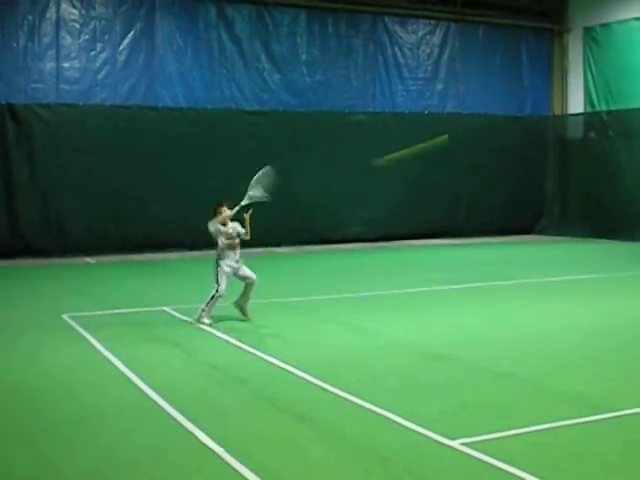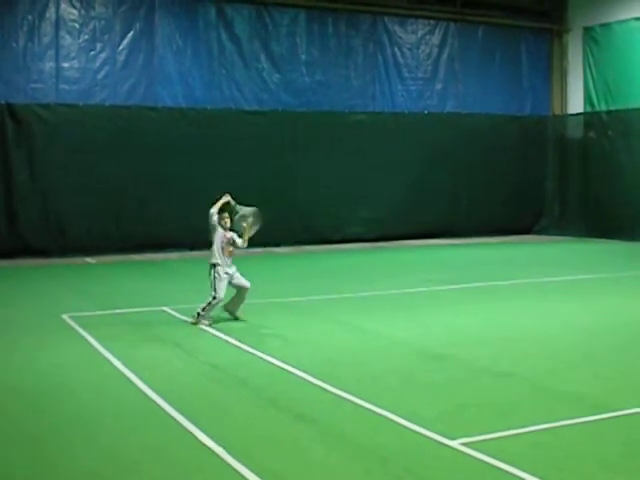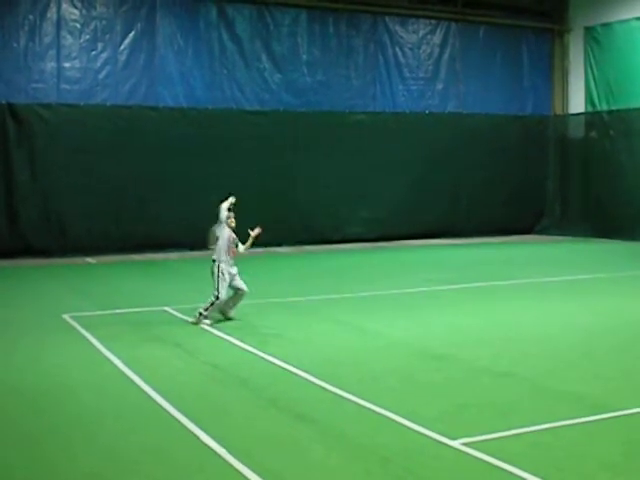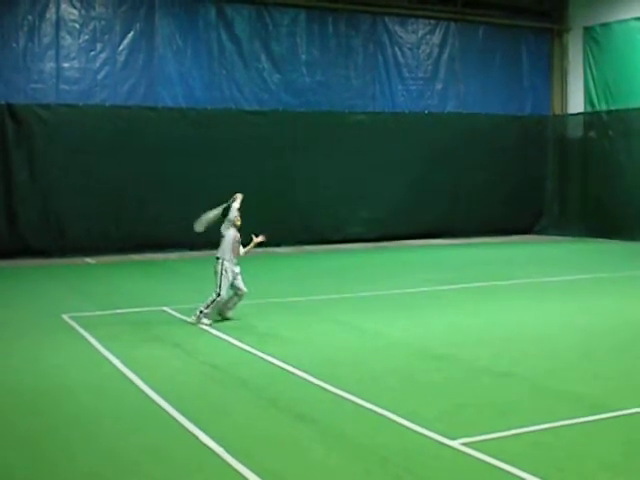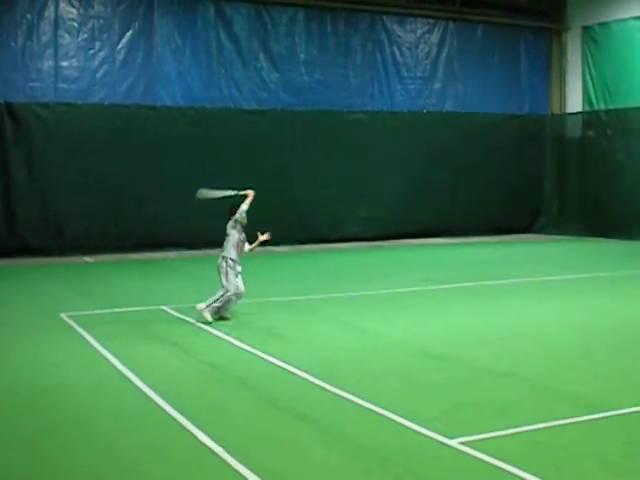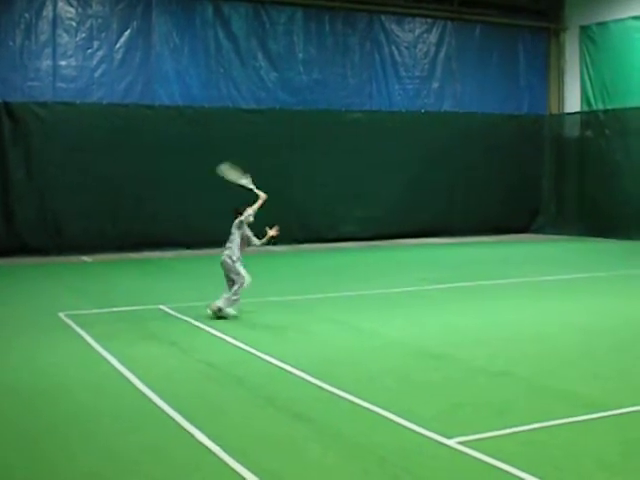
dt=0.1s
person 1, frame 1
left shoulder: (235, 225)
right shoulder: (215, 227)
left elbow: (246, 236)
right elbow: (213, 226)
left wrist: (247, 221)
right wrist: (222, 214)
left hip: (236, 262)
right hip: (223, 263)
left knee: (252, 278)
right knee: (220, 290)
left ankle: (242, 304)
right ankle: (202, 315)
person 1, frame 2
left shoulder: (232, 235)
right shoulder: (215, 229)
left elbow: (242, 245)
right elbow: (212, 213)
left wrist: (246, 231)
right wrist: (223, 200)
left hip: (230, 269)
right hip: (218, 268)
left knee: (245, 286)
right knee: (218, 296)
left ankle: (231, 307)
right ankle: (199, 316)
person 1, frame 3
left shoulder: (233, 236)
right shoulder: (221, 228)
left elbow: (242, 250)
right elbow: (222, 208)
left wrist: (251, 238)
right wrist: (230, 200)
left hip: (231, 268)
right hip: (221, 267)
left knee: (242, 290)
right knee: (220, 296)
left ankle: (225, 309)
right ankle: (200, 316)
person 1, frame 4
left shoulder: (237, 235)
right shoulder: (227, 227)
left elbow: (241, 252)
right elbow: (233, 210)
left wrist: (254, 242)
right wrist: (238, 198)
left hip: (234, 267)
right hip: (224, 265)
left knee: (241, 291)
right knee: (221, 294)
left ankle: (223, 310)
right ankle: (200, 315)
person 1, frame 5
left shoulder: (241, 233)
right shoulder: (233, 225)
left elbow: (246, 249)
right elbow: (242, 209)
left wrist: (259, 241)
right wrist: (249, 196)
left hip: (235, 265)
right hip: (227, 262)
left knee: (240, 291)
right knee: (229, 289)
left ankle: (221, 311)
right ankle: (205, 308)
person 1, frame 6
left shoulder: (247, 232)
right shoulder: (238, 223)
left elbow: (257, 243)
right elbow: (248, 213)
left wrist: (268, 236)
right wrist: (261, 200)
left hip: (233, 260)
right hip: (229, 258)
left knee: (233, 287)
right knee: (245, 280)
left ankle: (220, 309)
right ankle: (223, 305)
